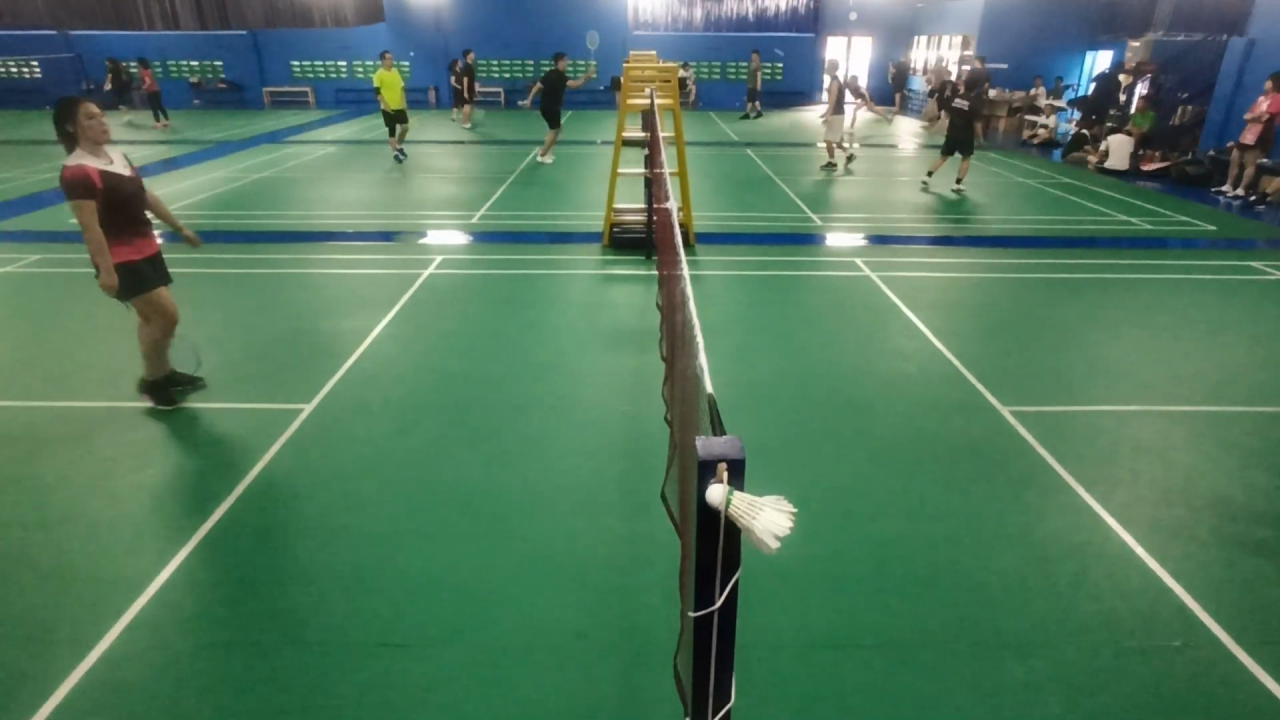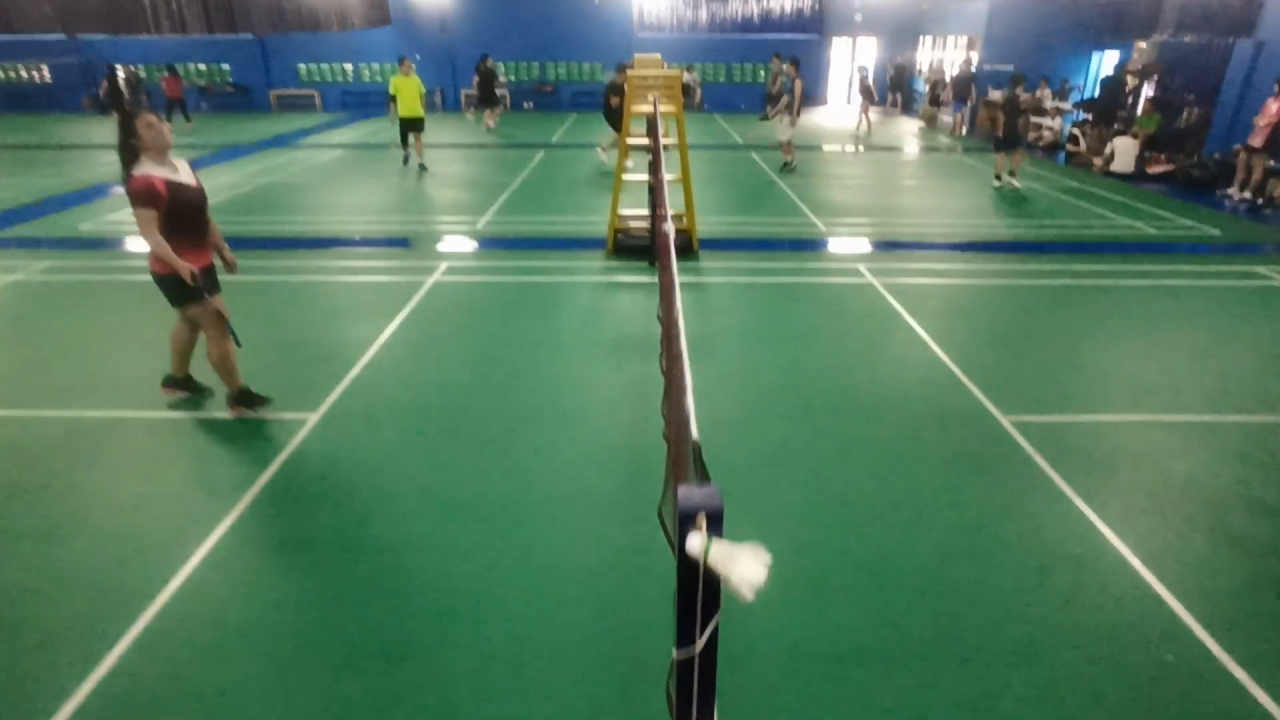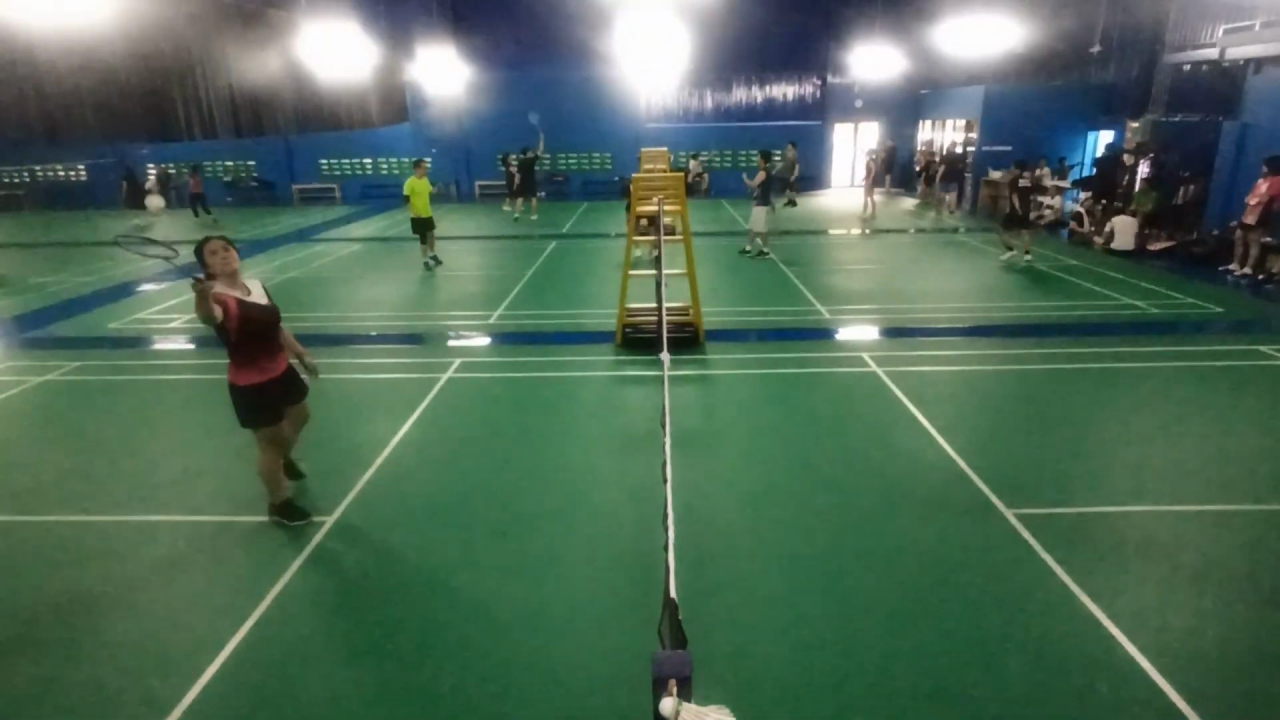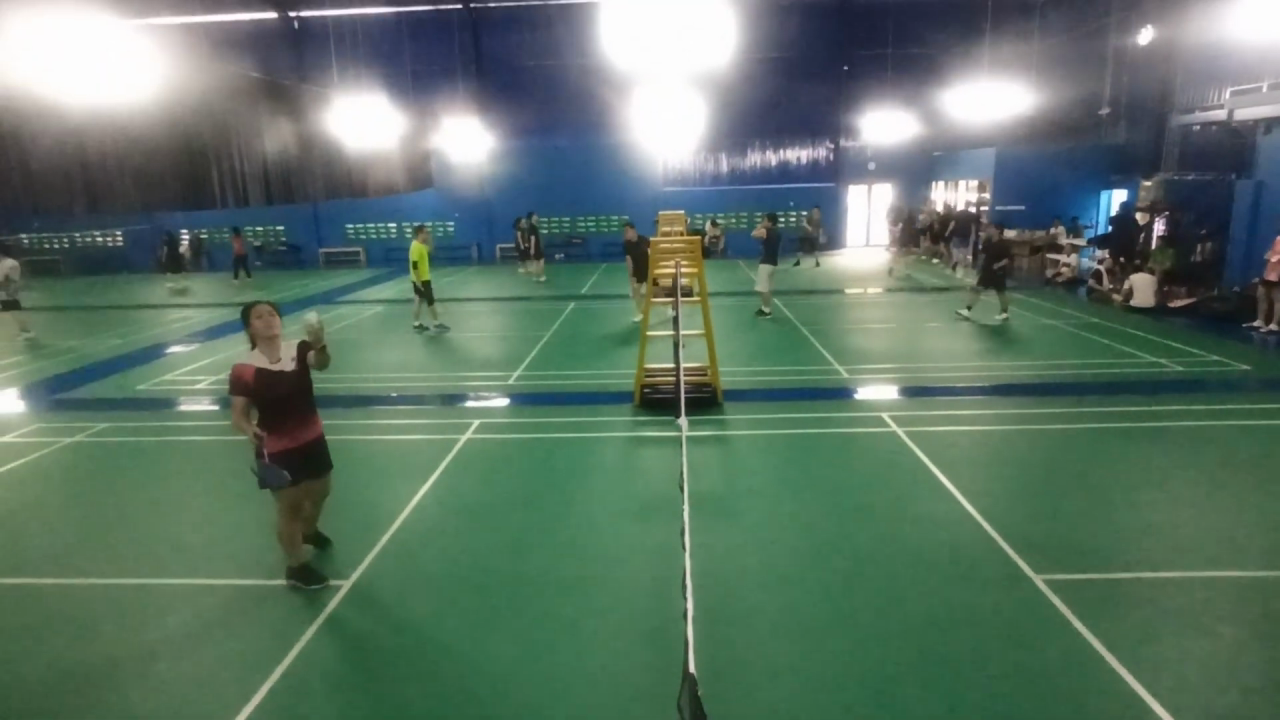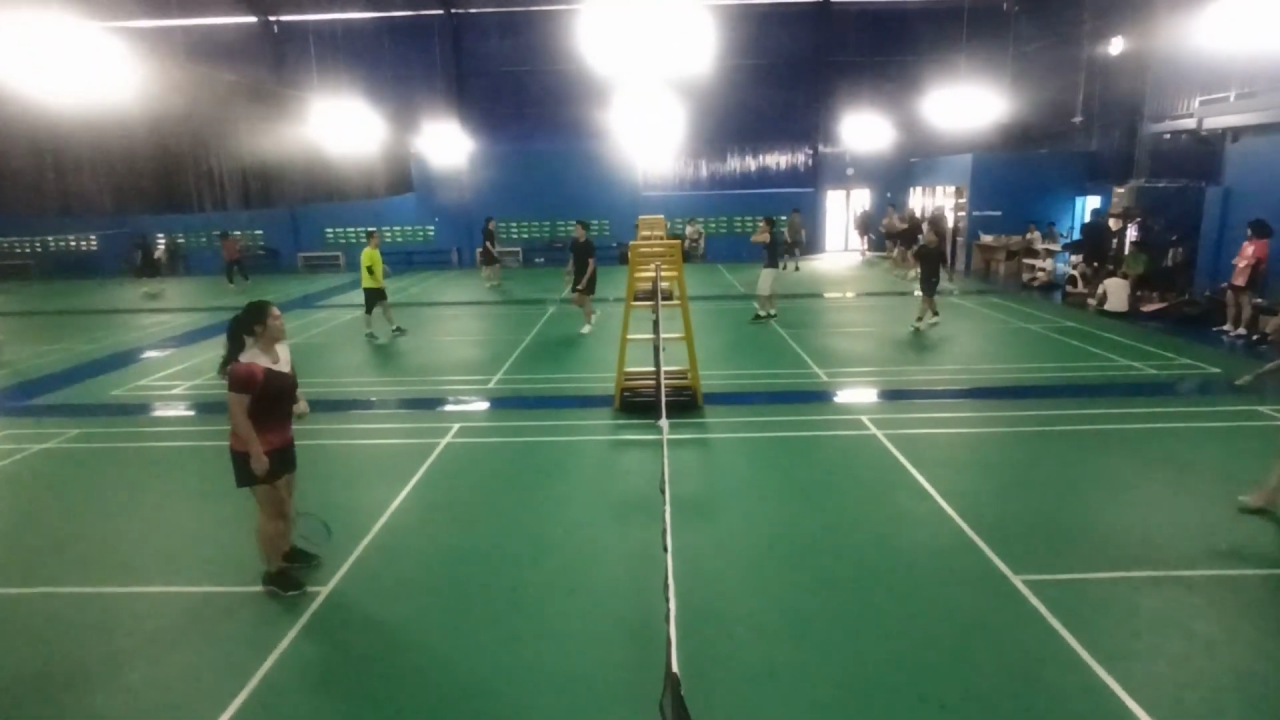
dt=0.7s
person 1, frame 1
left shoulder: (117, 156)
right shoulder: (77, 173)
left elbow: (146, 198)
right elbow: (91, 227)
left wrist: (180, 228)
right wrist: (106, 271)
left hip: (147, 250)
right hip: (121, 260)
left knee: (152, 316)
right knee: (166, 314)
left ankle: (162, 374)
right ankle: (152, 379)
person 1, frame 2
left shoulder: (183, 165)
right shoulder: (142, 181)
left elbow: (204, 213)
right elbow: (150, 232)
left wrist: (223, 248)
right wrist: (178, 264)
left hip: (200, 260)
right hip: (176, 270)
left knee: (191, 319)
right knee: (217, 325)
left ankle: (177, 377)
right ankle: (238, 394)
person 1, frame 3
left shoulder: (257, 286)
right shoulder: (217, 297)
right elbow: (211, 318)
left wrist: (302, 356)
right wrist: (202, 300)
left hip: (281, 370)
right hip: (250, 384)
left knee: (299, 417)
right knee: (270, 441)
left ankle: (284, 461)
right ankle: (279, 503)
person 1, frame 4
left shoulder: (300, 350)
right shoulder: (243, 370)
left elbow: (321, 364)
right elbow: (239, 414)
left wrist: (320, 346)
right wrist: (249, 429)
left hip: (312, 439)
right hip: (275, 450)
left knee: (320, 492)
right knee: (290, 507)
left ankle: (309, 531)
right ankle: (297, 567)
person 1, frame 5
left shoulder: (284, 352)
right shoulder: (245, 368)
right elbow: (238, 415)
left wrist: (300, 402)
right wrist: (256, 453)
left hip: (282, 441)
right hip: (254, 450)
left knee: (285, 500)
right knee: (272, 508)
left ankle: (286, 551)
right ankle: (274, 573)
